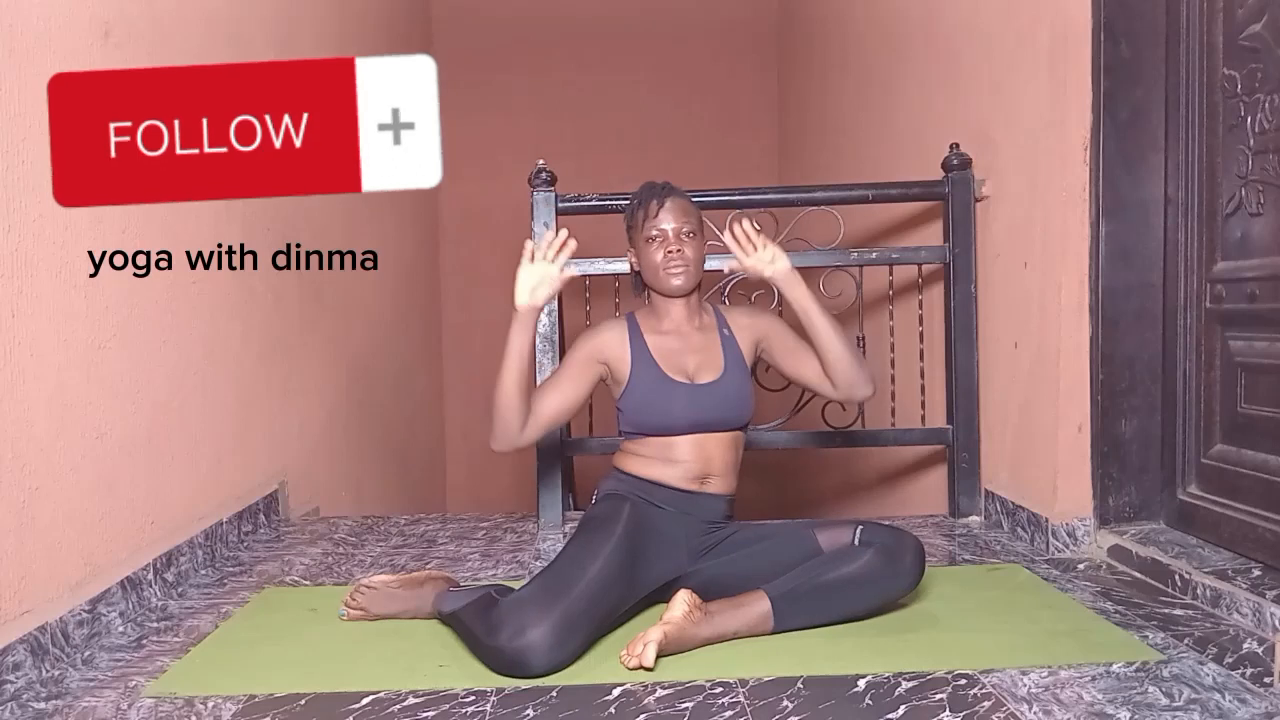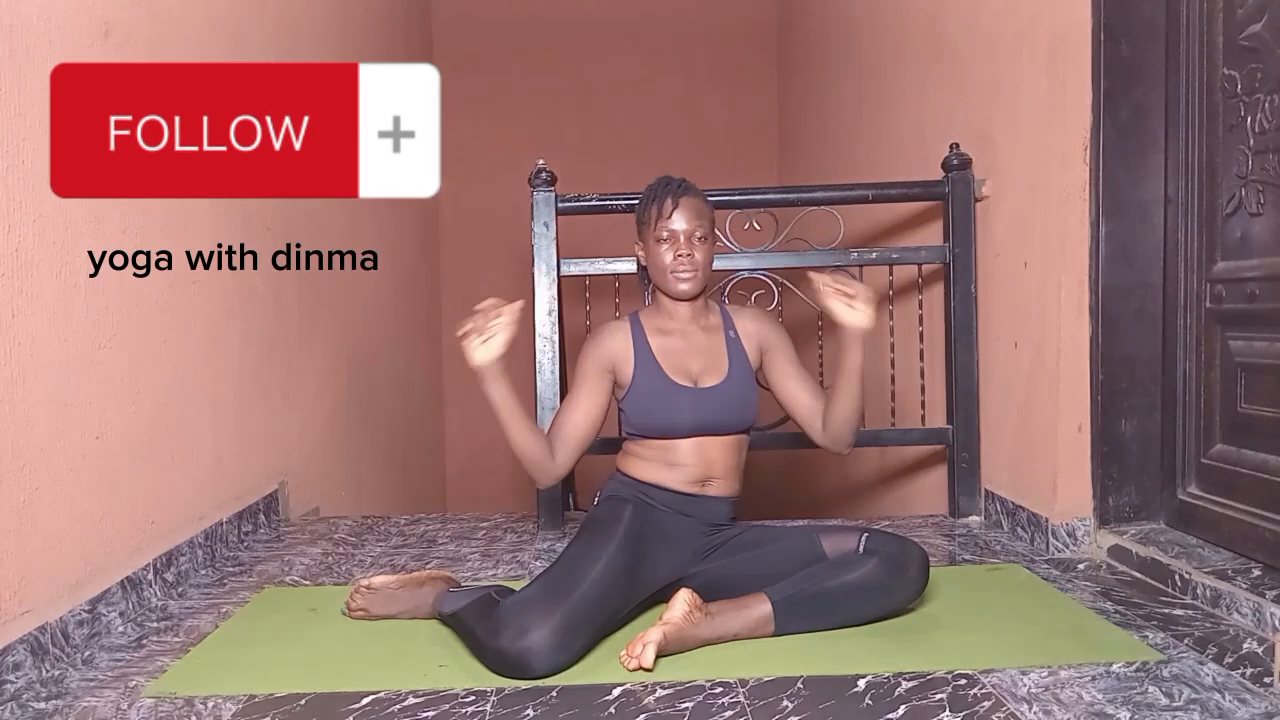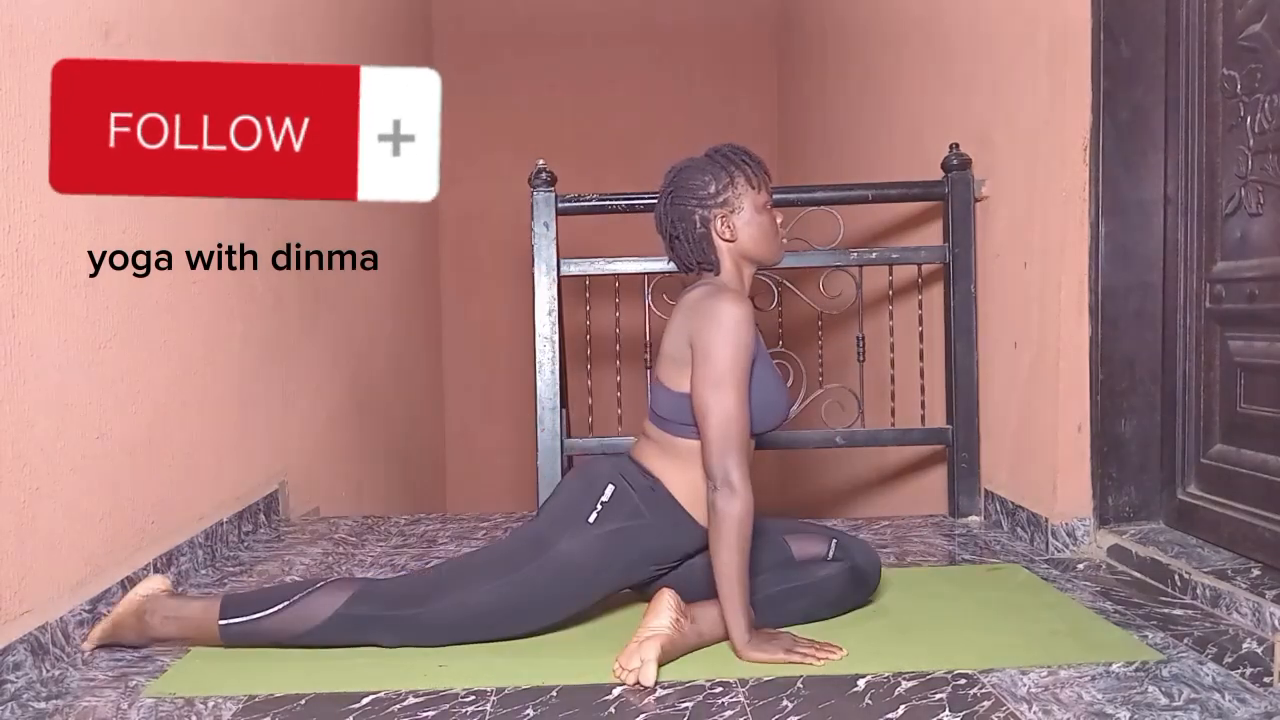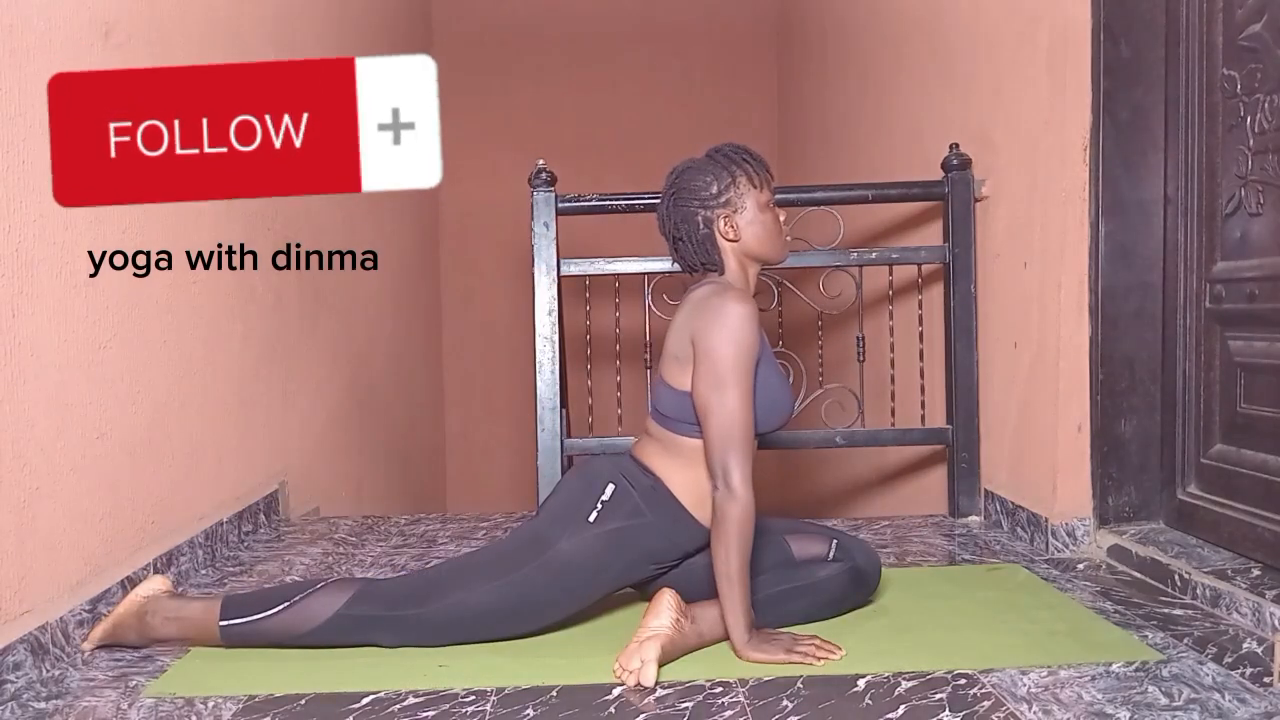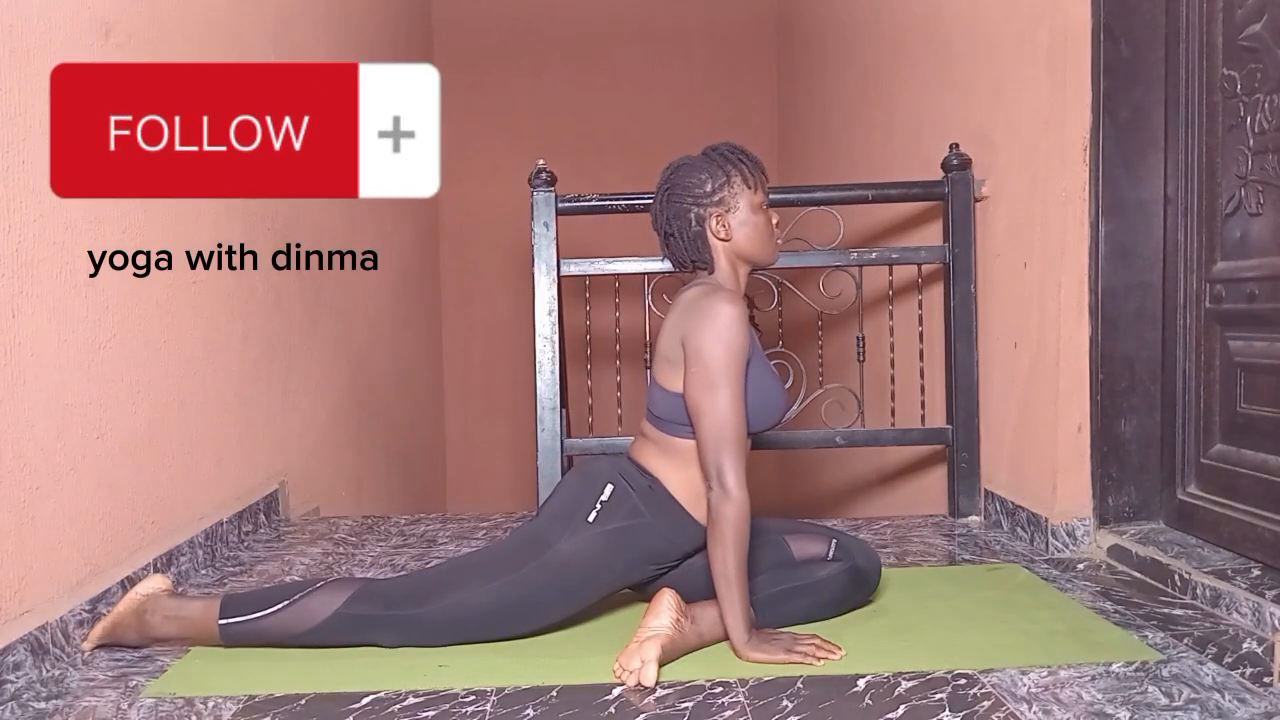
dt=1s
person 1, frame 1
left shoulder: (747, 327)
right shoulder: (610, 341)
left elbow: (854, 387)
right elbow: (509, 433)
left wrist: (787, 282)
right wrist: (526, 311)
left hip: (714, 534)
right hip: (632, 517)
left knee: (897, 555)
right knee: (526, 644)
left ankle: (702, 621)
right ankle: (440, 594)
person 1, frame 2
left shoulder: (754, 330)
right shoulder: (613, 343)
left elbow: (834, 436)
right elbow: (548, 465)
left wrist: (853, 336)
right wrist: (491, 369)
left hip: (718, 537)
right hip: (633, 519)
left knee: (900, 563)
right knee: (528, 645)
left ankle: (699, 622)
right ankle: (442, 596)
person 1, frame 3
left shoulder: (715, 304)
right shoulder: (724, 309)
right elbow: (728, 483)
right wrist: (745, 633)
left hip: (660, 531)
right hip: (617, 519)
left knee: (851, 565)
right knee: (403, 607)
left ankle: (685, 618)
right ankle: (168, 615)
person 1, frame 4
left shoulder: (719, 302)
right shoulder: (727, 310)
right elbow: (731, 483)
right wrist: (744, 634)
left hip: (660, 531)
right hip: (617, 516)
left knee: (852, 564)
right knee: (404, 607)
right ankle: (169, 615)
person 1, frame 5
left shoulder: (712, 304)
right shoulder: (717, 311)
right elbow: (726, 485)
right wrist: (744, 633)
left hip: (659, 532)
right hip: (615, 518)
left knee: (852, 564)
right knee: (401, 607)
left ankle: (685, 616)
right ankle: (168, 615)
